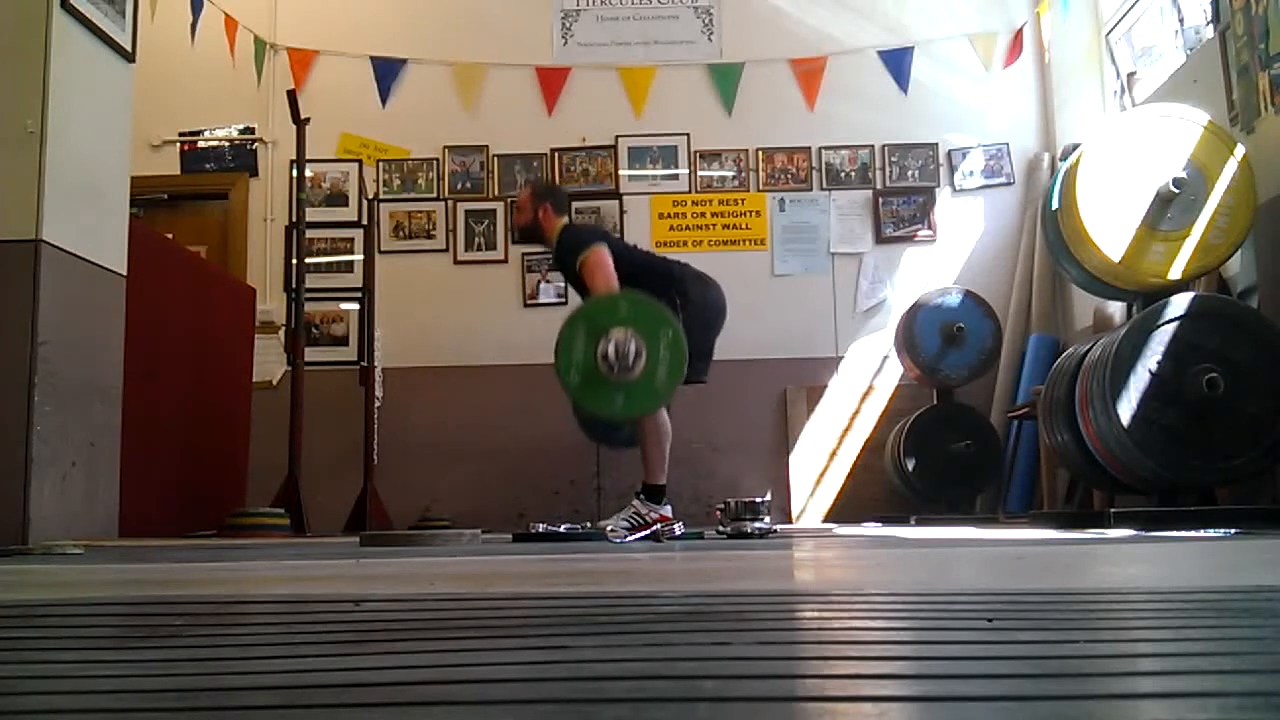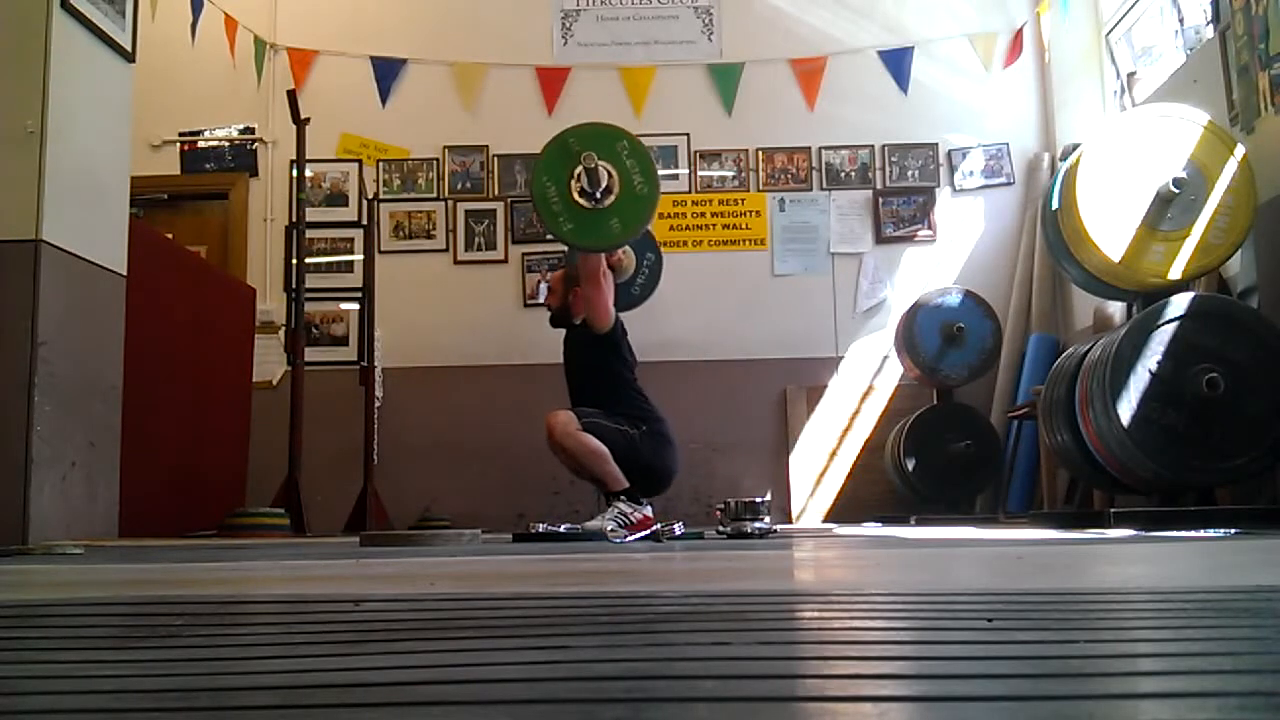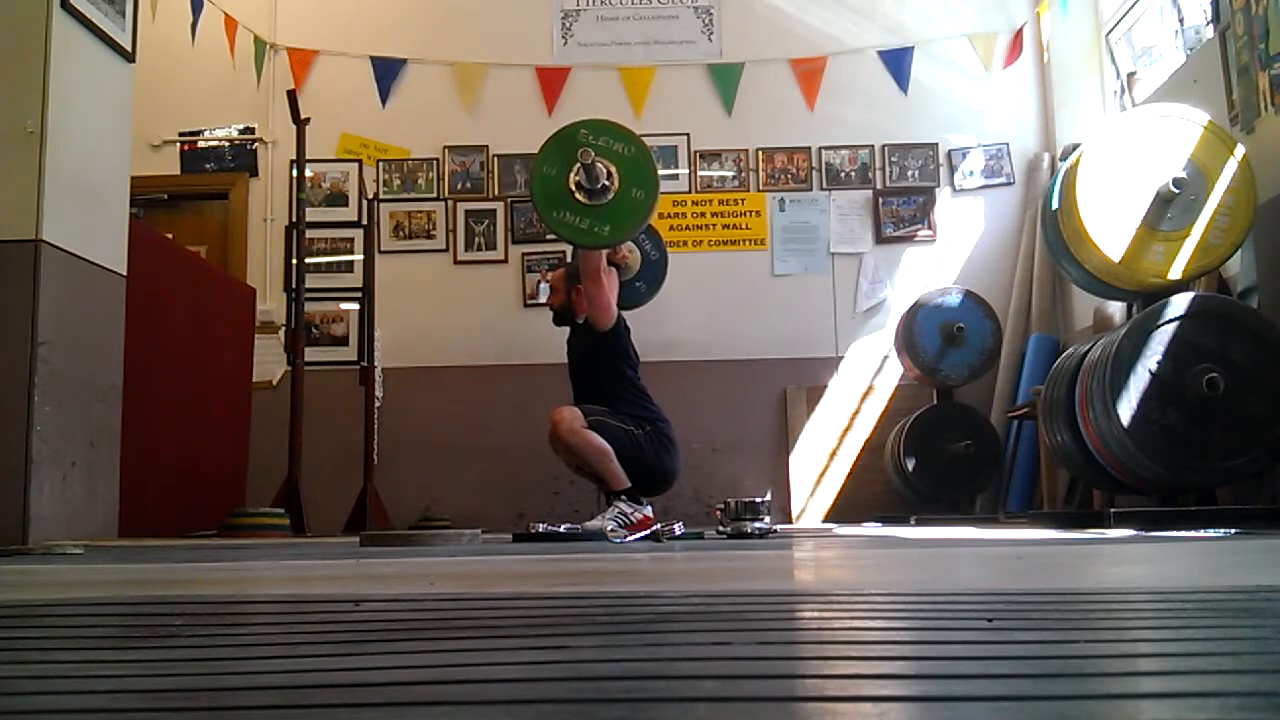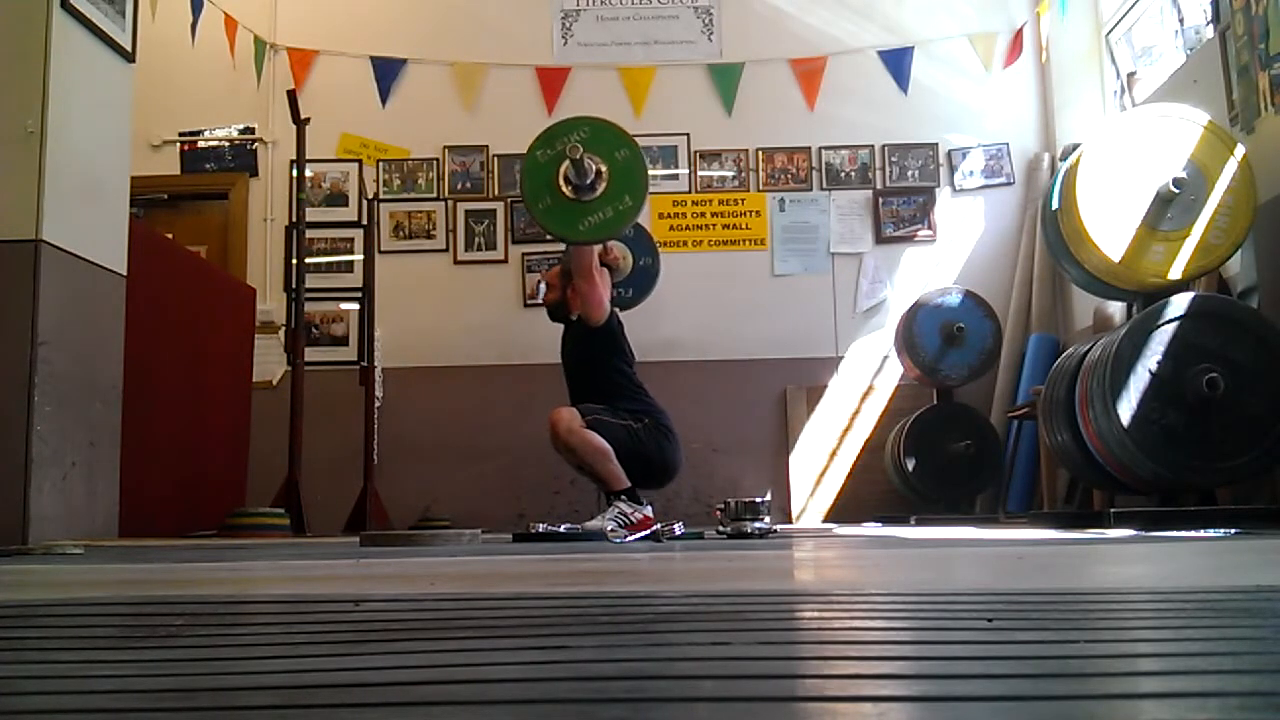
dt=1s
person 1, frame 1
left shoulder: (576, 238)
right shoulder: (570, 247)
left elbow: (607, 287)
right elbow: (603, 294)
left hip: (690, 299)
right hip: (690, 302)
left ankle: (654, 505)
right ankle: (651, 501)
person 1, frame 2
left shoulder: (599, 329)
right shoulder: (584, 331)
left elbow: (593, 279)
right elbow: (601, 279)
left hip: (649, 450)
right hip: (639, 447)
left knee: (560, 424)
right knee: (560, 436)
left ankle: (631, 507)
right ankle: (626, 504)
person 1, frame 3
left shoulder: (601, 326)
right shoulder: (584, 329)
left elbow: (594, 275)
right elbow: (604, 279)
left hip: (653, 451)
right hip: (644, 453)
left knee: (565, 421)
right knee: (562, 436)
left ankle: (631, 506)
right ankle: (627, 502)
person 1, frame 4
left shoulder: (596, 324)
right shoulder: (580, 328)
left elbow: (586, 274)
right elbow: (596, 277)
right wrist: (605, 263)
left hip: (654, 444)
right hip: (645, 447)
left knee: (565, 421)
right knee: (565, 435)
left ankle: (631, 505)
right ankle: (626, 503)
